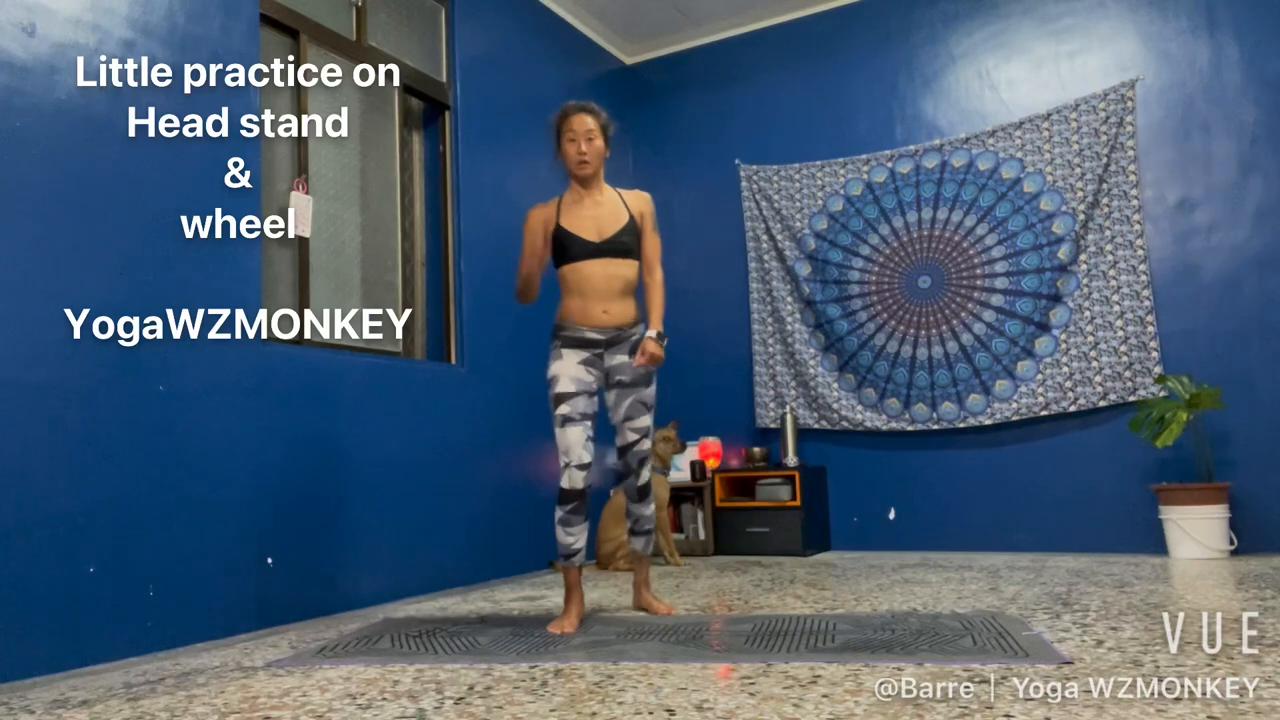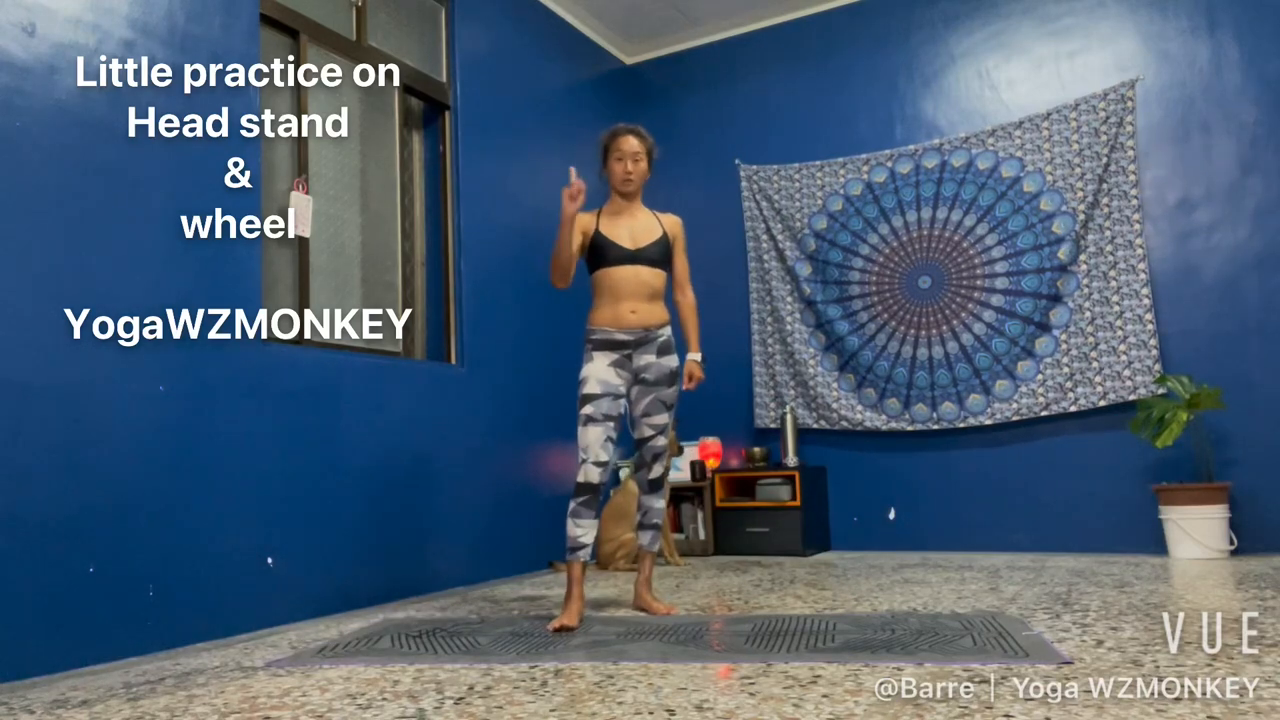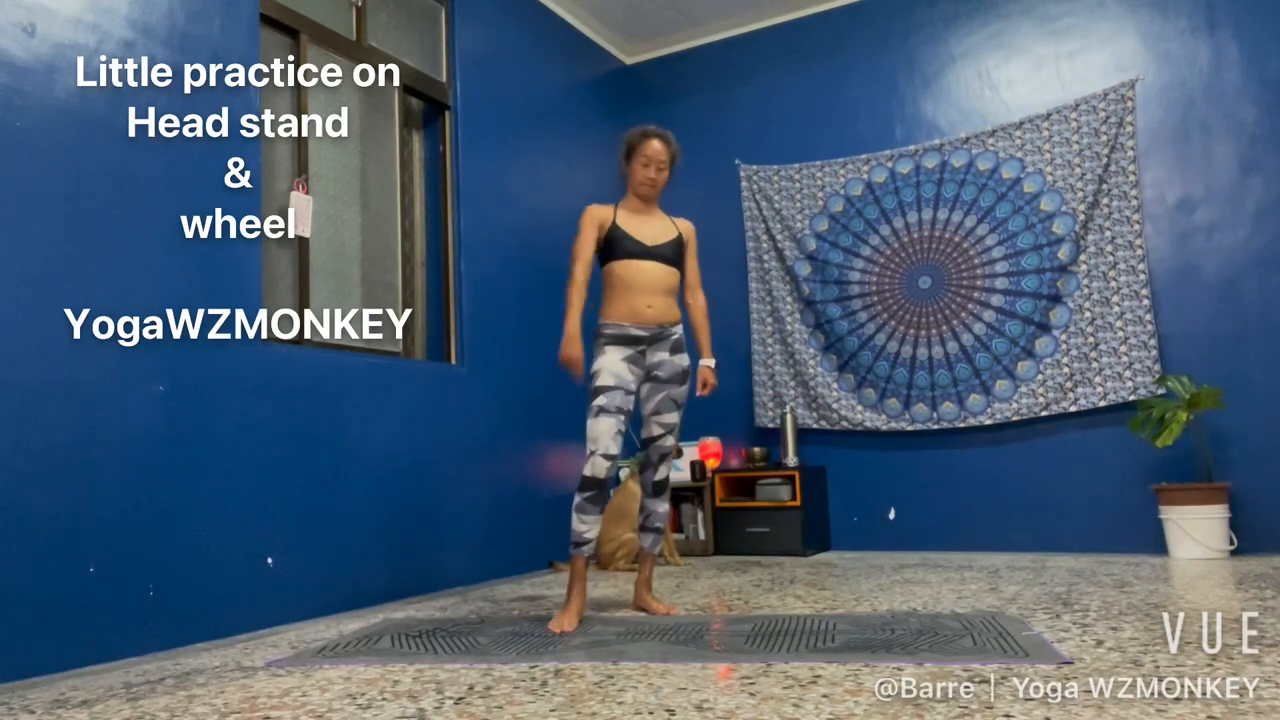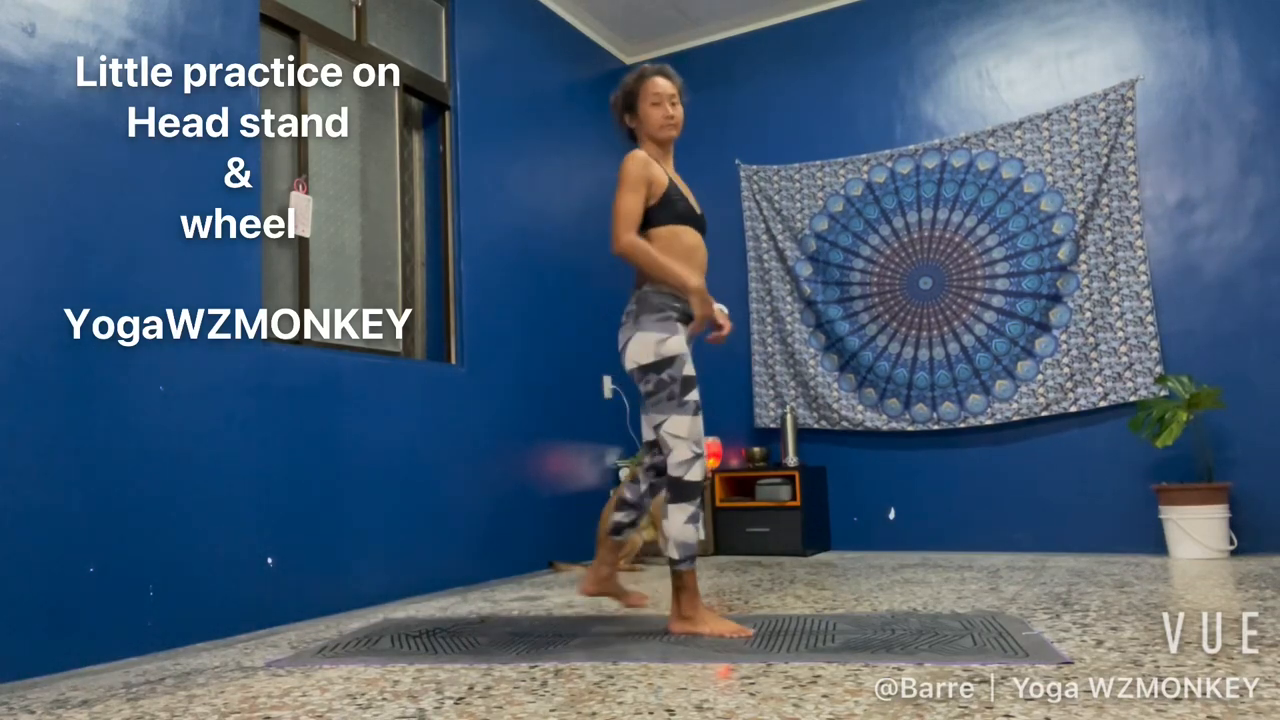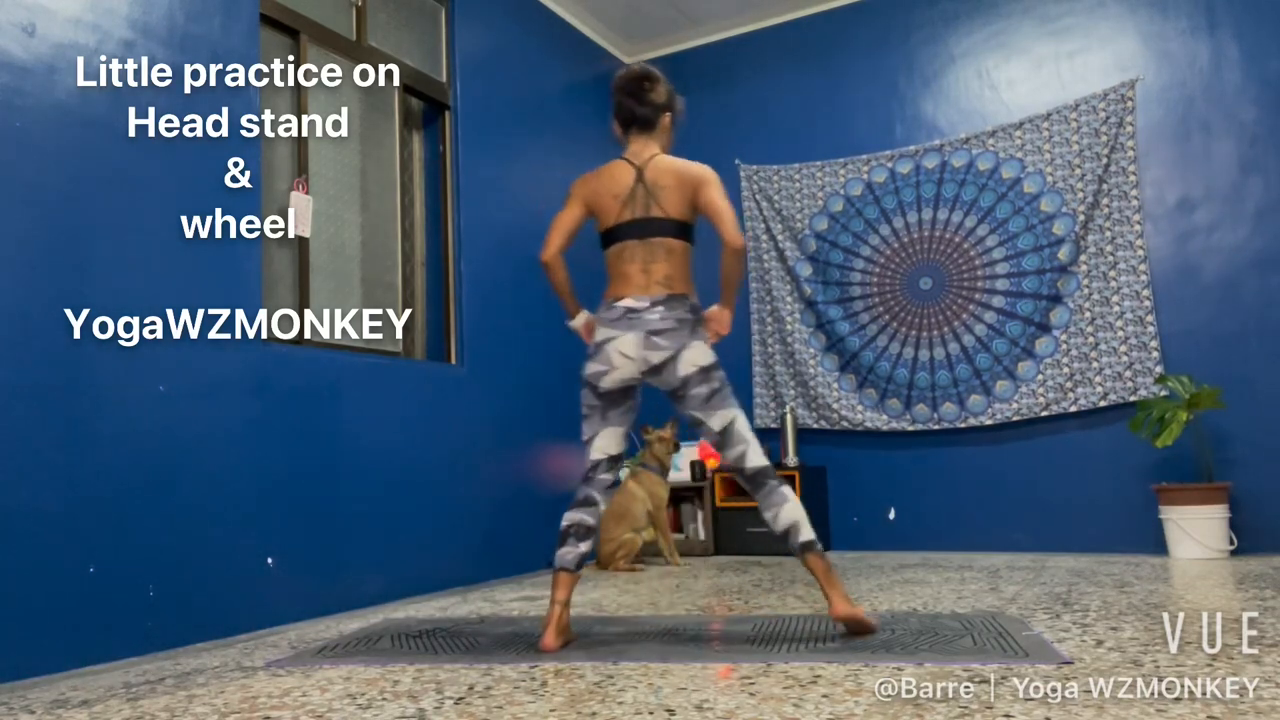
dt=1s
person 1, frame 1
left shoulder: (638, 203)
right shoulder: (544, 216)
left elbow: (654, 274)
right elbow: (527, 291)
left wrist: (654, 332)
right wrist: (527, 283)
left hip: (631, 345)
right hip: (573, 348)
left knee: (639, 470)
right knee: (574, 471)
left ankle: (643, 586)
right ankle: (573, 600)
person 1, frame 2
left shoulder: (670, 224)
right shoulder: (588, 222)
left elbow: (684, 291)
right elbow: (560, 279)
left wrist: (693, 351)
right wrist: (567, 221)
left hip: (658, 348)
right hip: (604, 349)
left knee: (653, 468)
right knee: (592, 467)
left ankle: (644, 586)
right ankle: (574, 596)
person 1, frame 3
left shoulder: (683, 228)
right shoulder: (599, 216)
left elbow: (695, 293)
right elbow: (579, 278)
left wrist: (706, 356)
right wrist: (571, 335)
left hip: (671, 346)
right hip: (616, 344)
left knee: (659, 468)
right knee: (599, 462)
left ankle: (644, 585)
right ankle: (575, 593)
person 1, frame 4
left shoulder: (669, 173)
right shoulder: (638, 162)
right elbow: (623, 239)
left wrist: (707, 303)
right wrist: (688, 287)
left hip: (668, 324)
right hip: (656, 323)
left knee: (658, 461)
right knee: (685, 463)
left ankle: (601, 566)
right ankle: (688, 609)
person 1, frame 5
left shoulder: (592, 184)
right shoulder: (695, 175)
left elbow: (550, 256)
right elbow: (735, 244)
left wrist: (579, 317)
right wrist: (726, 306)
left hip: (615, 334)
right hip: (678, 331)
left knee: (594, 478)
right knee: (755, 466)
left ankle: (555, 621)
right ankle: (836, 598)
